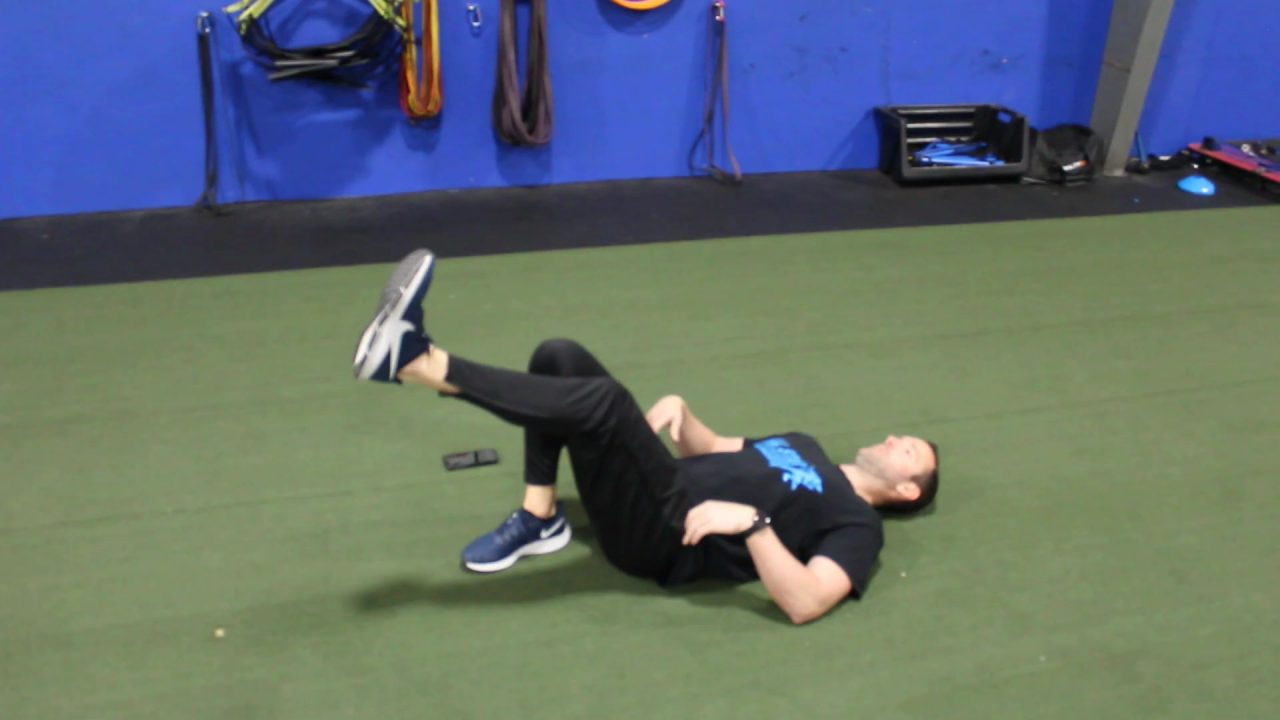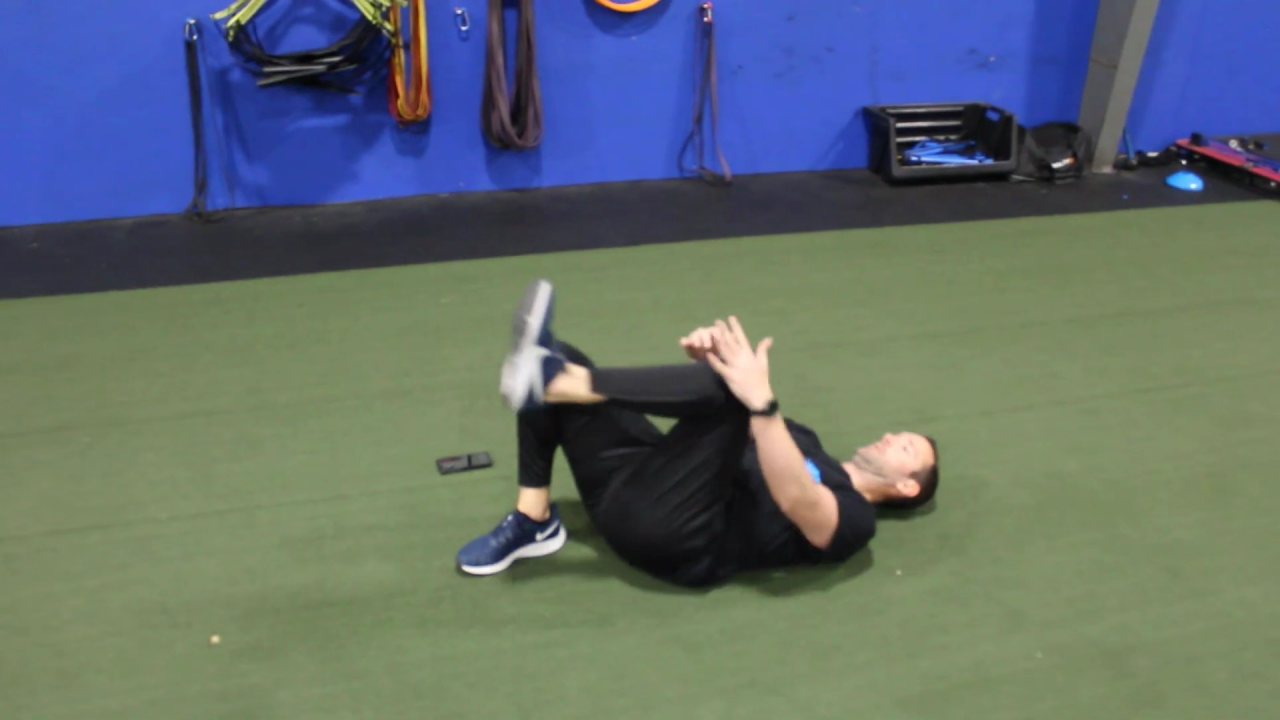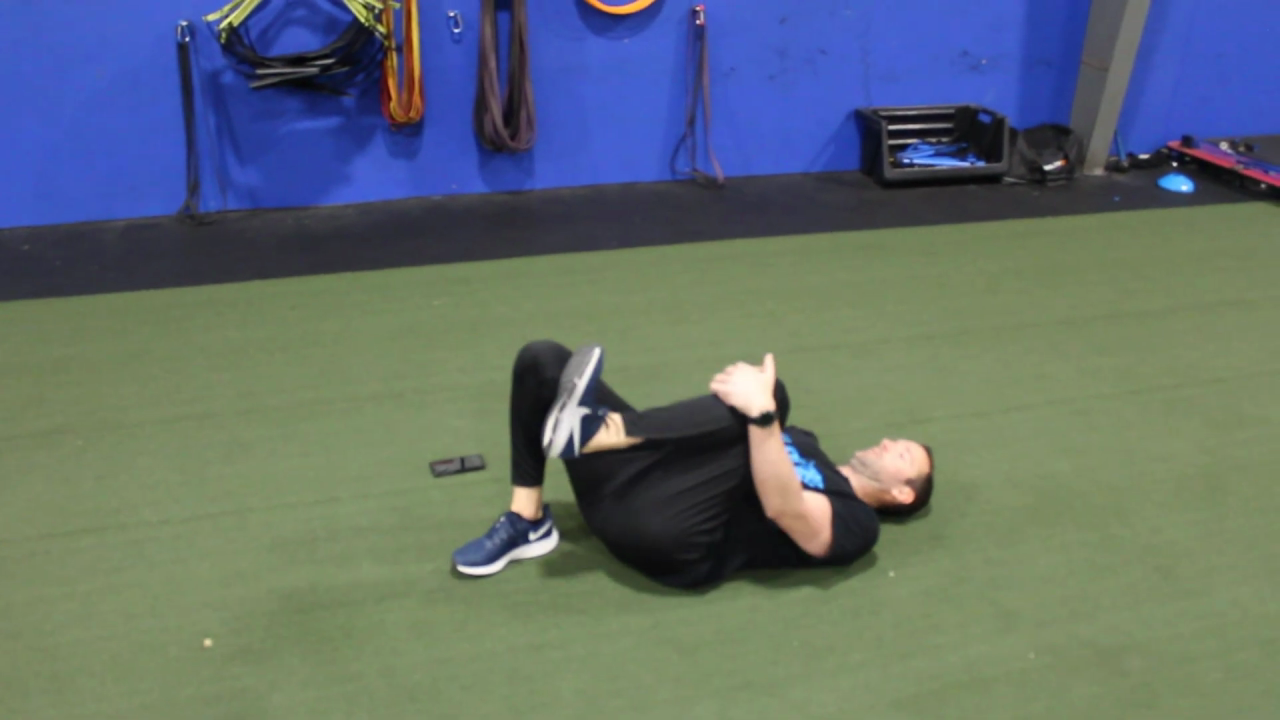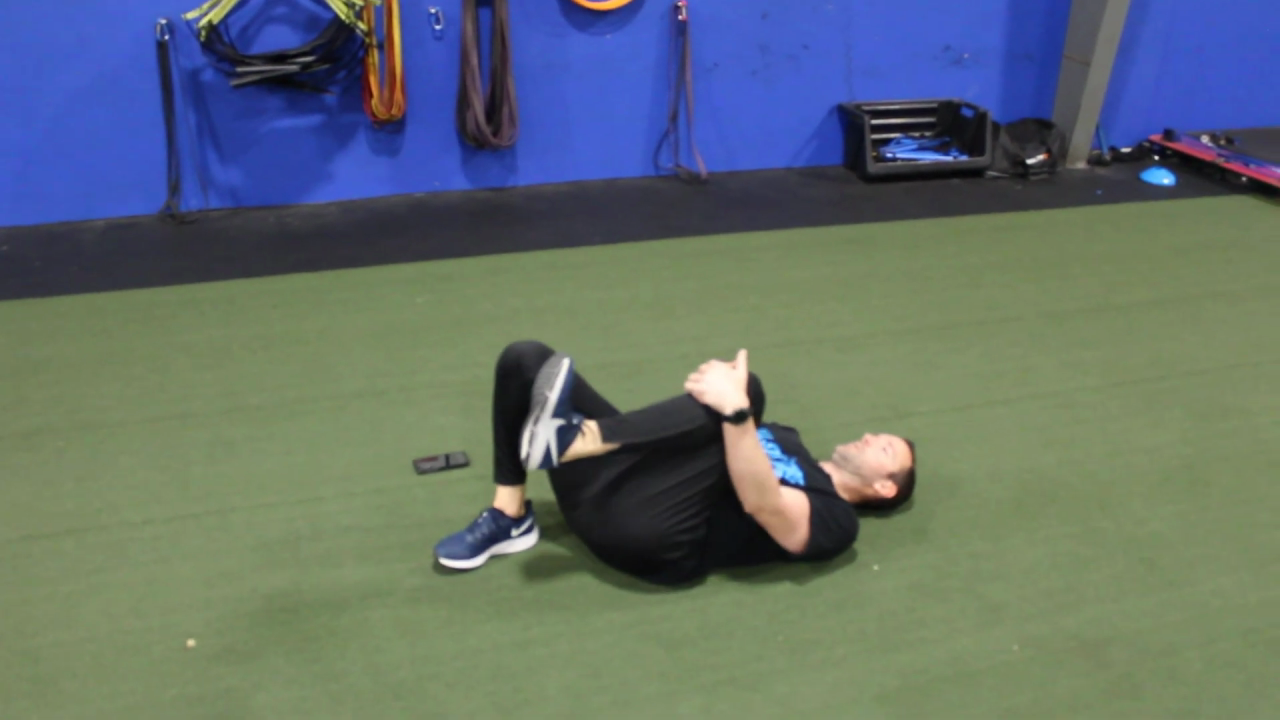
dt=0.5s
person 1, frame 1
left shoulder: (857, 526)
right shoulder: (804, 446)
left elbow: (804, 603)
right elbow: (710, 449)
left wrist: (750, 521)
right wrist: (680, 413)
left hip: (663, 533)
right hip: (659, 492)
left knee: (604, 400)
right knee: (560, 357)
left ankle: (415, 362)
right ankle: (538, 519)
person 1, frame 2
left shoulder: (854, 519)
right shoulder: (807, 444)
left elbow: (793, 496)
left wrist: (758, 399)
right wrist: (713, 356)
left hip: (672, 535)
right hip: (631, 487)
left knee: (719, 388)
right knee: (561, 364)
left ankle: (550, 381)
right ankle: (532, 520)
person 1, frame 3
left shoulder: (856, 524)
right shoulder: (803, 445)
left elbow: (782, 508)
left wrist: (762, 411)
right wrist: (742, 395)
left hip: (668, 535)
right hip: (629, 487)
left knee: (767, 404)
right knee: (542, 359)
left ankle: (598, 431)
right ankle: (526, 521)
person 1, frame 4
left shoulder: (834, 521)
right shoulder: (787, 443)
left elbow: (761, 504)
left wrist: (735, 408)
right wrist: (718, 391)
left hip: (648, 530)
right hip: (614, 479)
left knee: (744, 395)
right knee: (525, 359)
left ankle: (573, 440)
right ankle: (508, 519)
